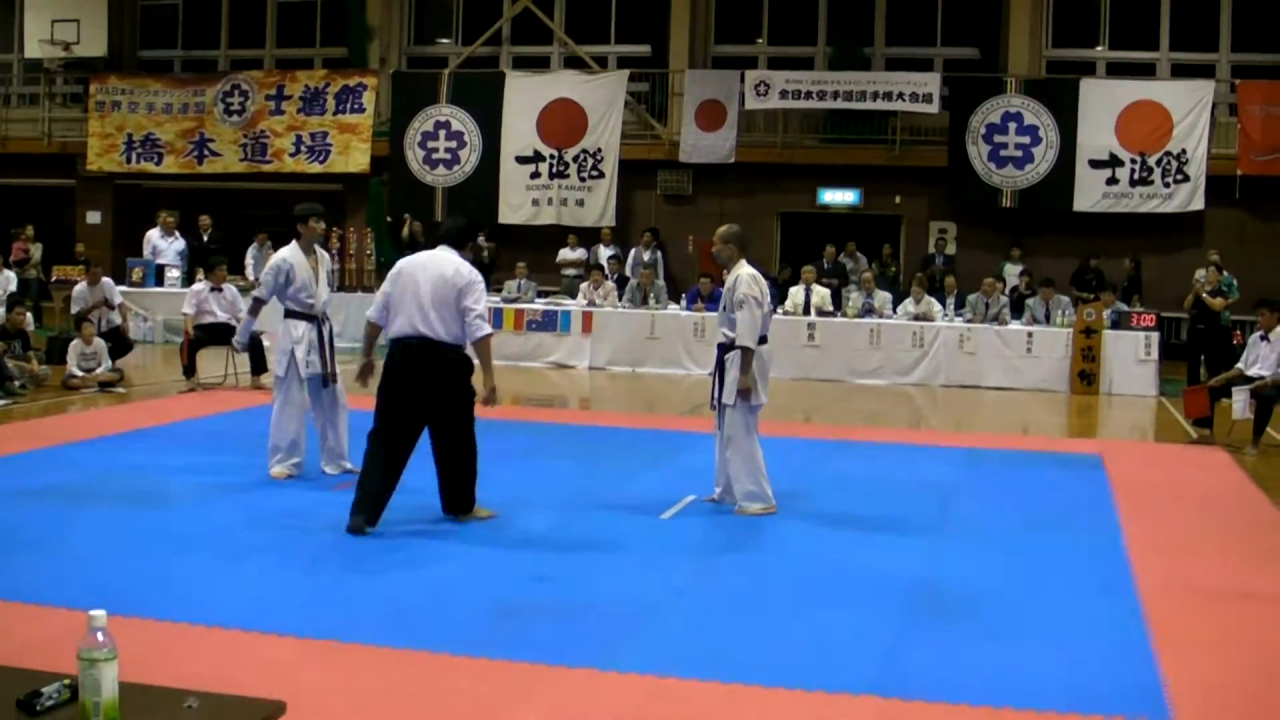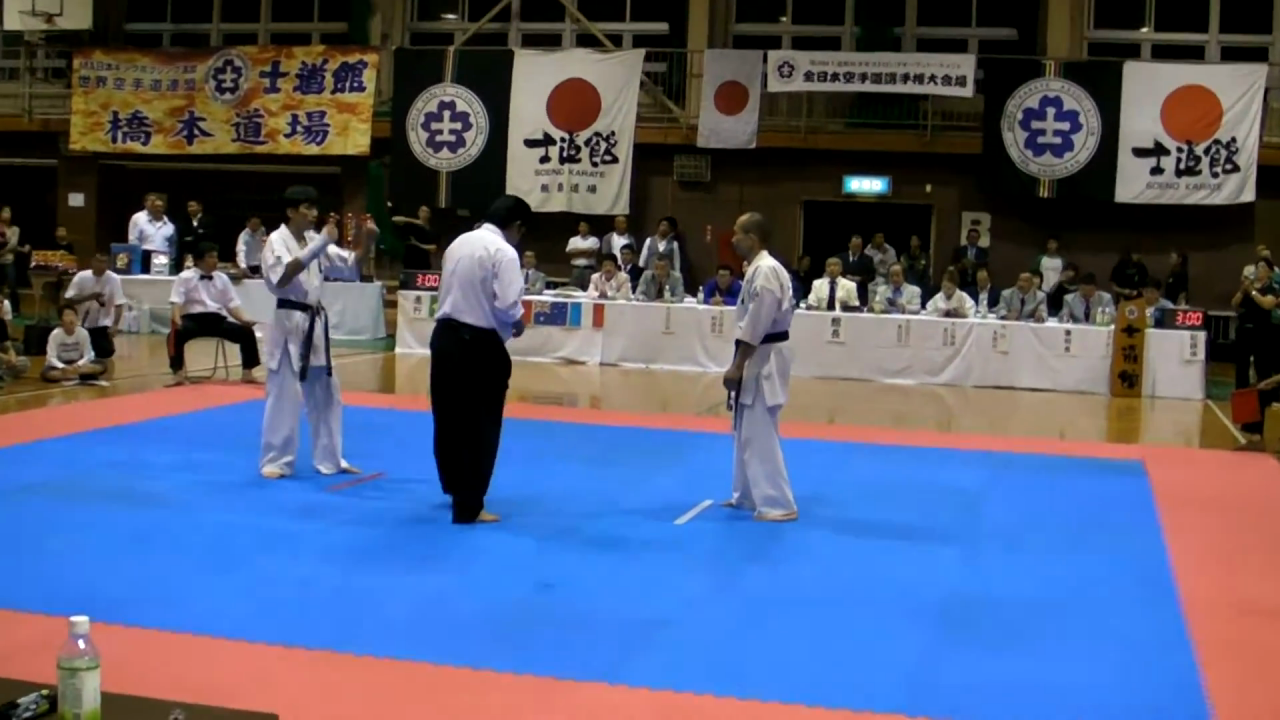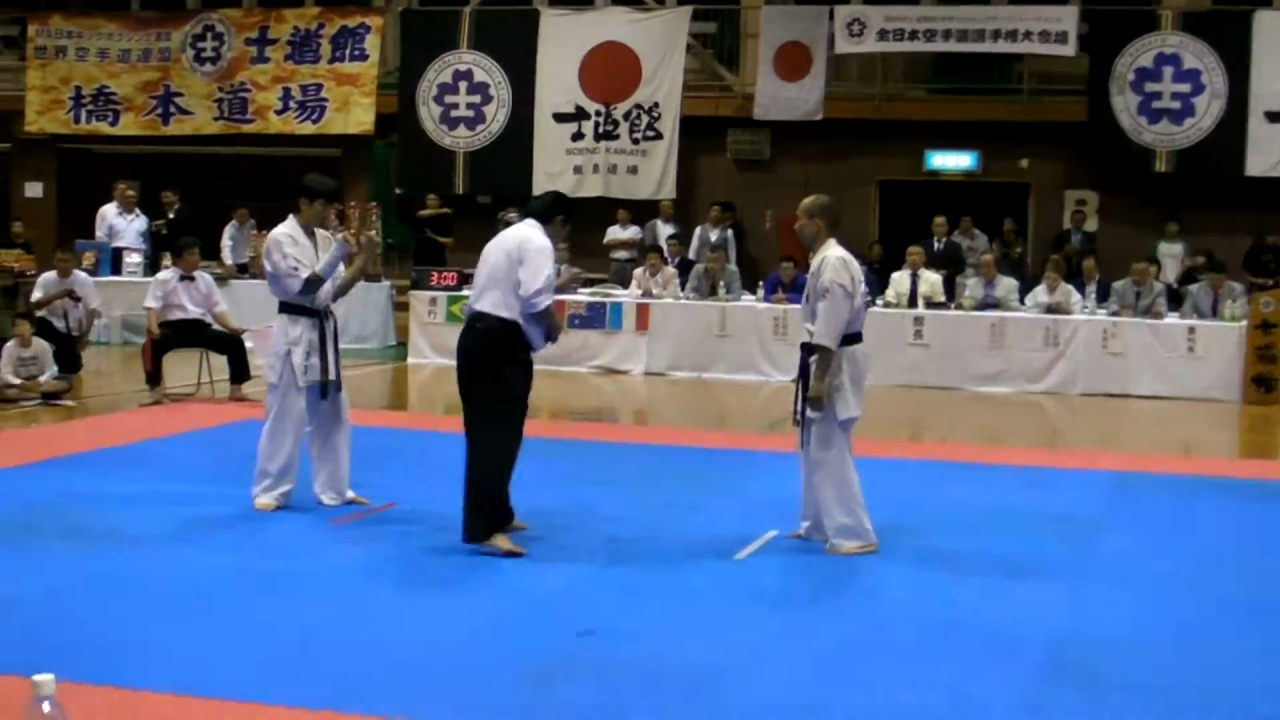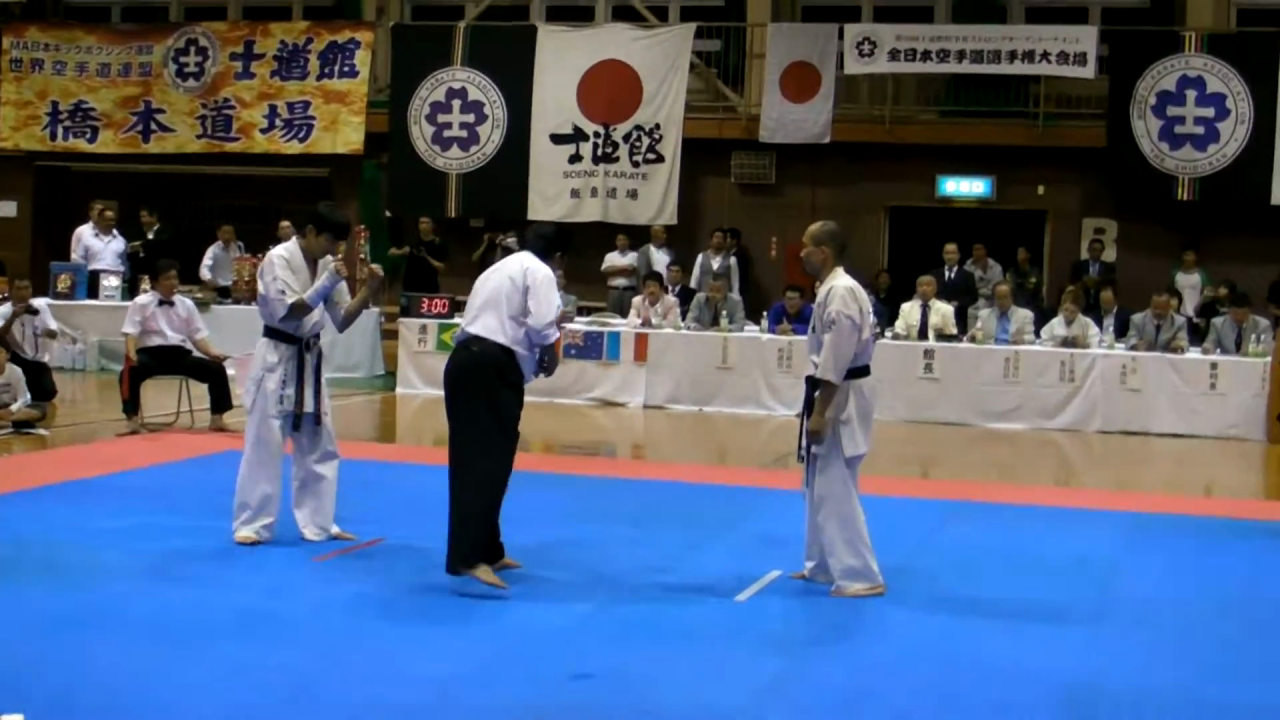
dt=0.5s
person 1, frame 1
left shoulder: (404, 265)
right shoulder: (467, 274)
left elbow: (377, 315)
right elbow: (478, 327)
left wrist: (367, 356)
right wrist: (488, 375)
left hip: (403, 358)
right hip: (444, 361)
left knee: (387, 439)
right knee: (456, 438)
left ankle: (363, 513)
right ankle: (462, 505)
person 1, frame 2
left shoulder: (458, 243)
right shoulder: (503, 252)
right elbow: (507, 307)
right wrist: (519, 325)
left hip: (445, 337)
right hip: (479, 346)
left knee: (449, 421)
right knee: (480, 427)
left ankle: (455, 487)
right ankle: (468, 507)
person 1, frame 3
left shoulder: (506, 237)
right shoulder: (537, 242)
right elbow: (534, 298)
left wrist: (554, 287)
right wrist: (553, 324)
left hip: (477, 336)
right hip: (501, 343)
left knee: (486, 430)
right knee: (499, 433)
left ankle: (495, 515)
right ankle: (484, 528)
person 1, frame 4
left shoulder: (498, 268)
right shoulder: (539, 271)
right elbow: (542, 326)
left wrist: (533, 355)
right wrist: (549, 360)
left hip: (465, 362)
right hip: (491, 369)
left knee: (475, 458)
right knee: (488, 460)
left ankle: (486, 550)
right ankle: (468, 557)
person 2, frame 1
left shoulder: (744, 278)
right shoulder: (737, 277)
left elbow: (749, 331)
left wrist: (745, 374)
left hip: (743, 361)
right hip: (735, 360)
left knee: (741, 432)
right knee: (728, 430)
person 2, frame 2
left shoulder: (765, 271)
right shoulder: (761, 268)
left elbow: (755, 325)
left wrist: (737, 366)
left hip: (763, 358)
right hip: (759, 357)
left knee: (760, 434)
right knee: (747, 431)
left ankle: (779, 504)
right ankle: (748, 495)
person 2, frame 3
left shoulder: (832, 261)
right shoulder: (827, 259)
left elbow: (830, 328)
left wrist: (820, 380)
left hip: (833, 364)
right hip: (826, 362)
left knee: (830, 452)
right knee: (816, 450)
left ankle: (854, 534)
right ankle: (818, 524)
person 2, frame 4
left shoulder: (840, 291)
right shoulder: (833, 289)
left elbow: (835, 361)
left wrist: (819, 413)
left hip: (840, 398)
right hip: (833, 397)
left knee: (836, 490)
right knee: (821, 487)
left ankle: (861, 576)
right ankle: (822, 565)
person 3, frame 1
left shoulder: (324, 257)
right shoulder: (284, 259)
right elbow: (260, 299)
right wrist: (242, 336)
left hip: (322, 333)
right hip: (297, 333)
left knee: (333, 402)
right knee: (291, 402)
person 3, frame 2
left shoulder: (317, 240)
right shoulder: (277, 241)
left elbow: (350, 265)
right elbow: (283, 276)
left wrist: (365, 242)
right wrist: (316, 246)
left hip: (315, 323)
right hip: (290, 323)
left knee: (325, 396)
right knee: (284, 396)
left ankle: (330, 459)
right ankle: (275, 461)
person 3, frame 3
left shoulder: (324, 239)
right shoulder: (281, 238)
left elbow: (334, 292)
right elbow: (303, 287)
left wrist: (363, 257)
right wrist: (337, 255)
left hip: (323, 332)
right hip: (295, 333)
left knee: (333, 417)
right knee: (286, 417)
left ankle: (334, 489)
right ankle: (269, 491)
person 3, frame 4
left shoulder: (328, 265)
right shoulder: (278, 259)
left elbow: (342, 320)
right elbow: (288, 312)
left wrist: (369, 291)
right wrist: (327, 283)
left hip: (309, 360)
right hip: (276, 360)
left knee: (319, 449)
right knee: (264, 448)
left ankle: (318, 523)
right ankle: (251, 524)
